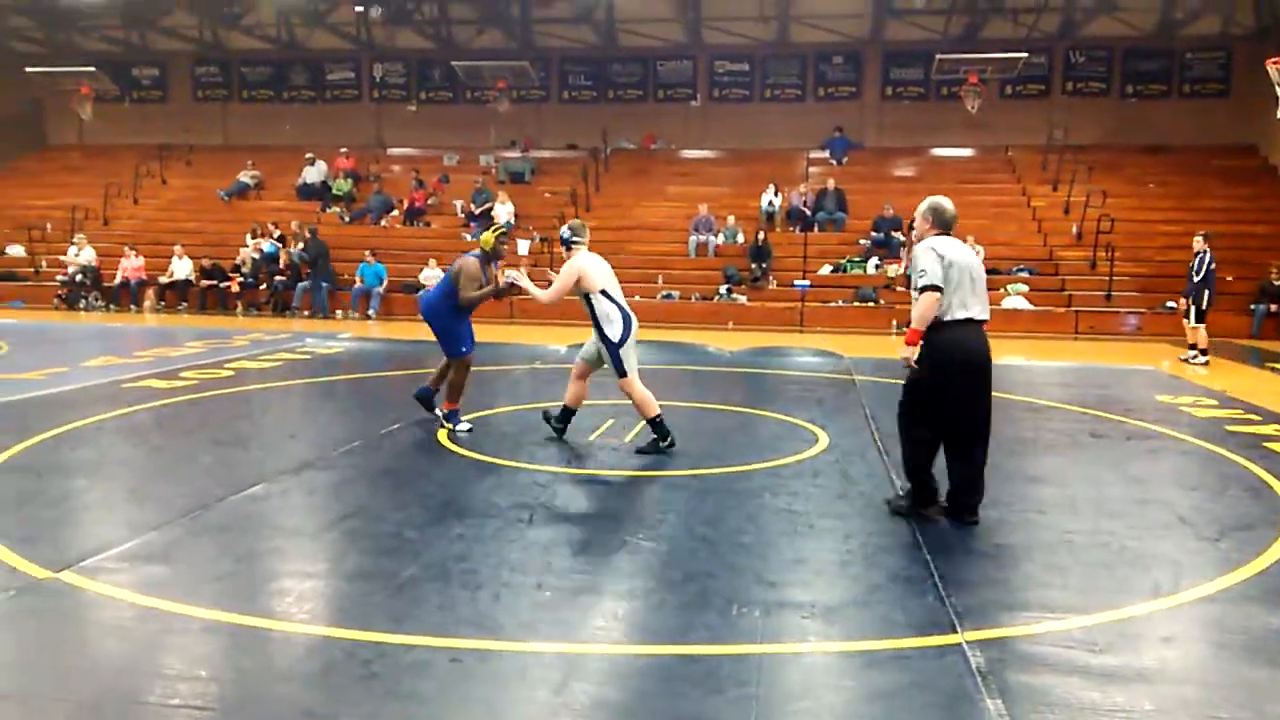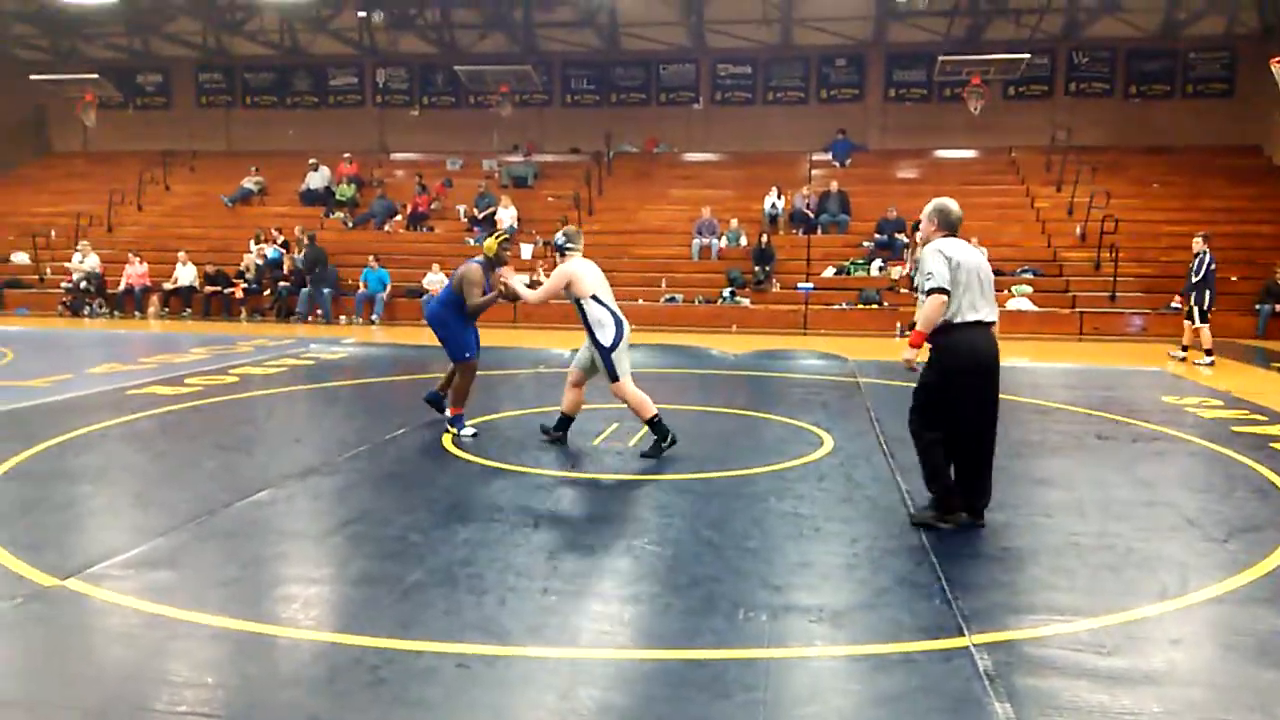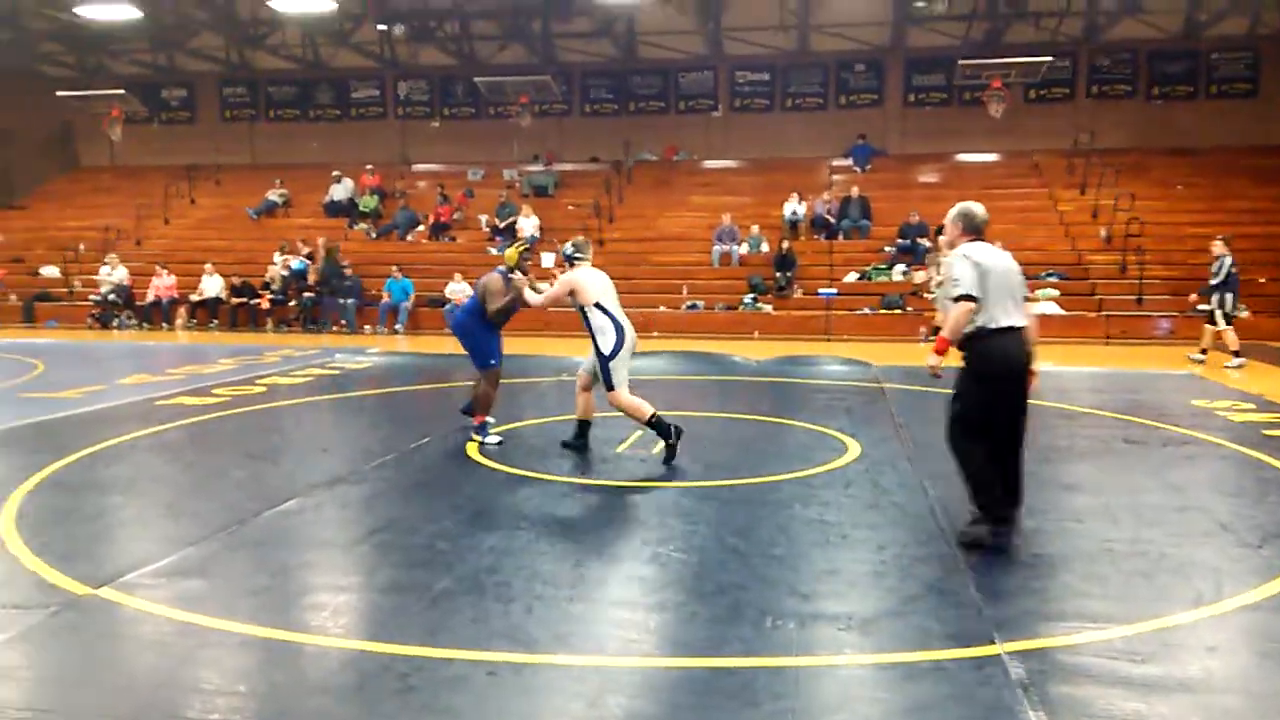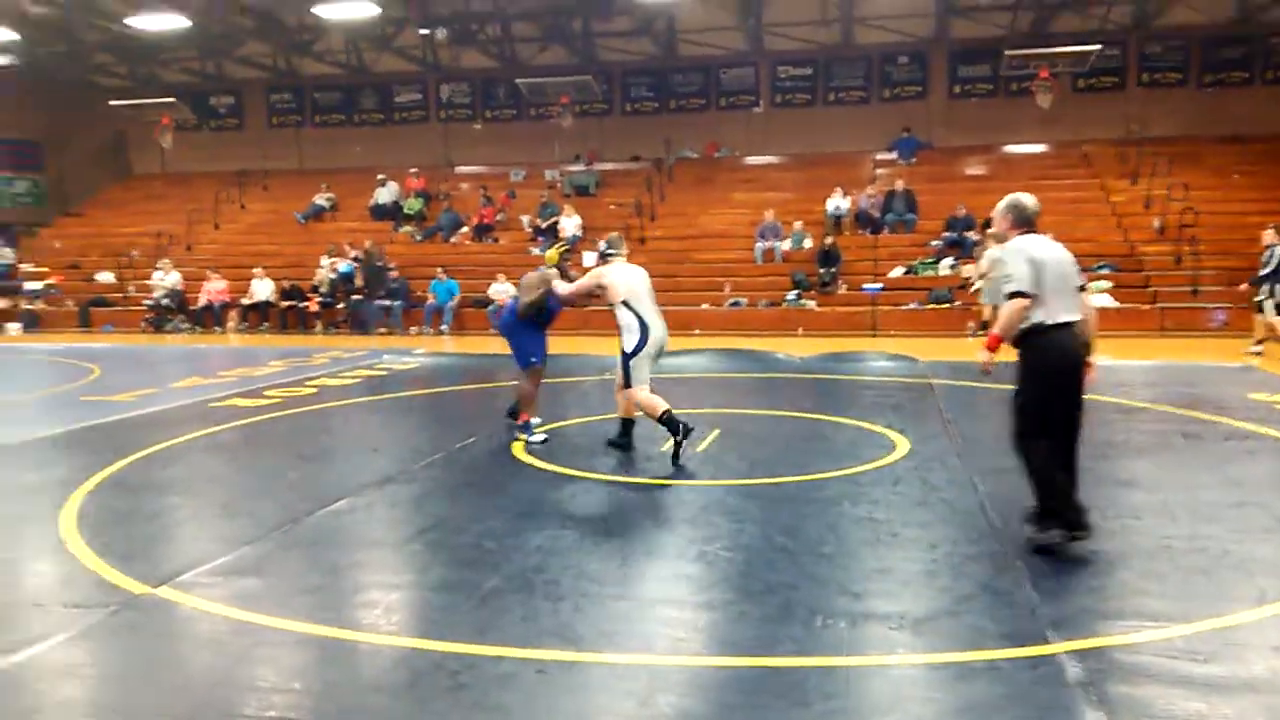
dt=0.1s
person 1, frame 1
left shoulder: (928, 248)
right shoulder: (967, 251)
left elbow: (930, 295)
left wrist: (912, 339)
left hip: (945, 342)
right hip: (977, 342)
left knee: (916, 419)
right knee: (970, 427)
left ankle: (921, 496)
right ankle: (964, 503)
person 1, frame 2
left shoulder: (935, 250)
right shoulder: (976, 254)
left elbow: (938, 298)
right elbow: (990, 307)
left wrist: (915, 340)
left hip: (953, 345)
right hip: (983, 344)
left knee: (927, 422)
right knee: (978, 430)
left ankle: (946, 504)
right ankle: (971, 506)
person 1, frame 3
left shoulder: (963, 255)
right shoulder: (1005, 257)
left elbow: (965, 305)
right elbow: (1025, 312)
left wrist: (940, 347)
right wrist: (1028, 360)
left hip: (987, 353)
right hip: (1016, 349)
left knee: (967, 435)
right knee: (1006, 437)
left ankle: (994, 516)
right ankle: (1002, 512)
person 1, frame 4
left shoulder: (1015, 249)
right shoulder: (1056, 249)
left elbow: (1019, 303)
right elbow: (1086, 305)
left wrist: (991, 344)
right wrist: (1085, 352)
left hip: (1041, 350)
right hip: (1068, 345)
left knee: (1034, 436)
right knee: (1060, 434)
left ankle: (1066, 520)
right ankle: (1055, 509)
person 2, frame 1
left shoulder: (574, 264)
right shoulder: (592, 259)
left elbow: (548, 299)
left wrist: (527, 285)
right wrist: (562, 282)
left hip: (616, 328)
right hip: (609, 327)
left knee: (629, 384)
right knee: (579, 372)
left ankle: (664, 437)
right ankle: (562, 421)
person 2, frame 2
left shoulder: (566, 269)
right shoulder: (588, 266)
left elbow: (536, 299)
left wrist: (513, 283)
right wrist: (553, 283)
left hip: (609, 332)
right hip: (606, 331)
left knee: (623, 388)
right knee: (575, 380)
left ankle: (664, 436)
right ankle: (559, 430)
person 2, frame 3
left shoulder: (572, 277)
right shoulder: (598, 274)
left elbow: (540, 302)
left wrist: (523, 288)
left hip: (611, 339)
right hip: (620, 335)
left knee: (618, 397)
right knee: (583, 383)
left ankle: (669, 432)
right ankle: (580, 438)
person 2, frame 4
left shoulder: (602, 273)
right shoulder: (639, 271)
left elbow: (567, 292)
left wrist: (555, 283)
left hip: (638, 336)
right hip: (657, 331)
left knee: (635, 394)
right knee: (623, 383)
left ankle: (678, 429)
right ankle: (624, 436)
person 3, frame 1
left shoulder: (493, 263)
right shoulder: (472, 265)
left elbow: (498, 295)
right elbow: (465, 299)
left wrist: (511, 283)
right wrist: (494, 288)
left hip: (448, 310)
right hip: (442, 310)
left knee: (458, 357)
right knee: (463, 361)
left ankle: (428, 391)
right ankle: (450, 414)
person 3, frame 2
left shoulder: (497, 269)
right shoulder: (475, 271)
right elbow: (473, 307)
right wrist: (498, 293)
left hip: (458, 317)
right hip: (447, 316)
left knee: (465, 362)
right knee: (467, 366)
left ankle: (438, 394)
right ankle: (455, 420)
person 3, frame 3
left shoulder: (519, 277)
right shoulder: (496, 281)
right elbow: (494, 314)
right wrist: (515, 296)
left hip: (484, 326)
right hip: (472, 325)
left knee: (491, 370)
right knee: (492, 374)
left ankle: (473, 406)
right ankle: (479, 428)
person 3, frame 4
left shoulder: (568, 277)
right shoulder: (536, 278)
right elbow: (522, 310)
right wrist: (546, 290)
left hip: (535, 327)
right hip: (518, 325)
left knee: (534, 371)
right knee: (533, 372)
left ankle: (516, 409)
right ankle: (523, 422)
